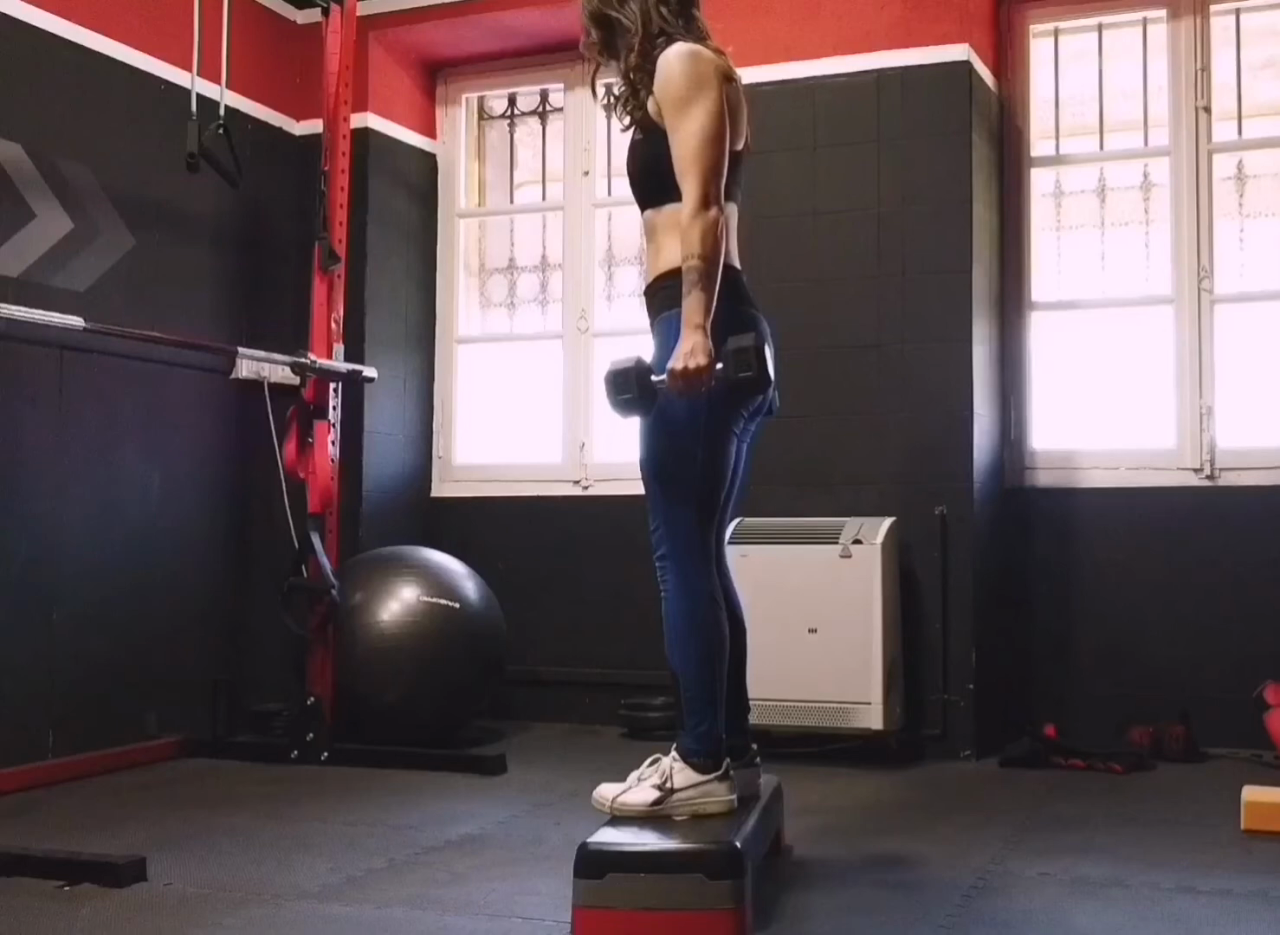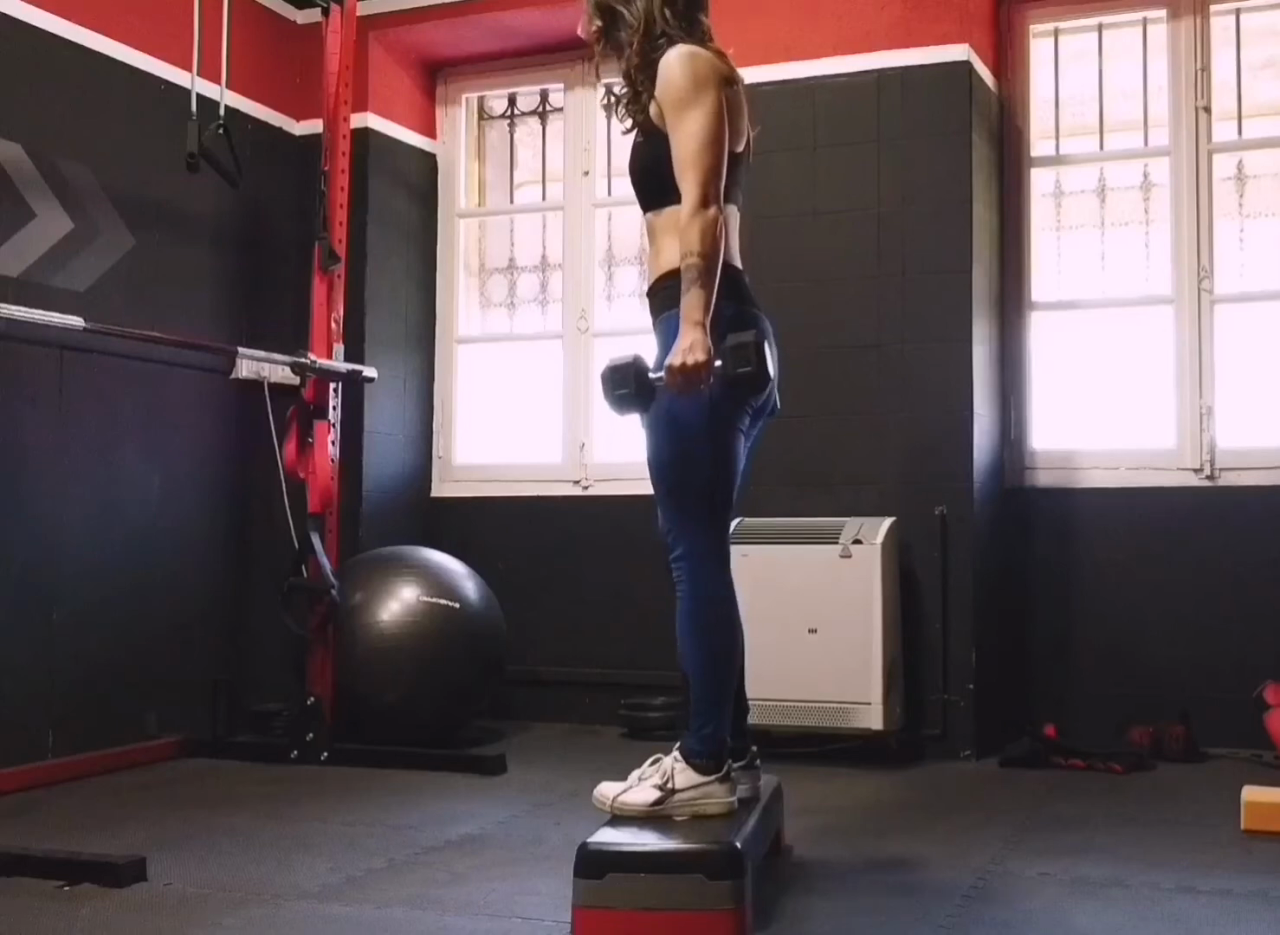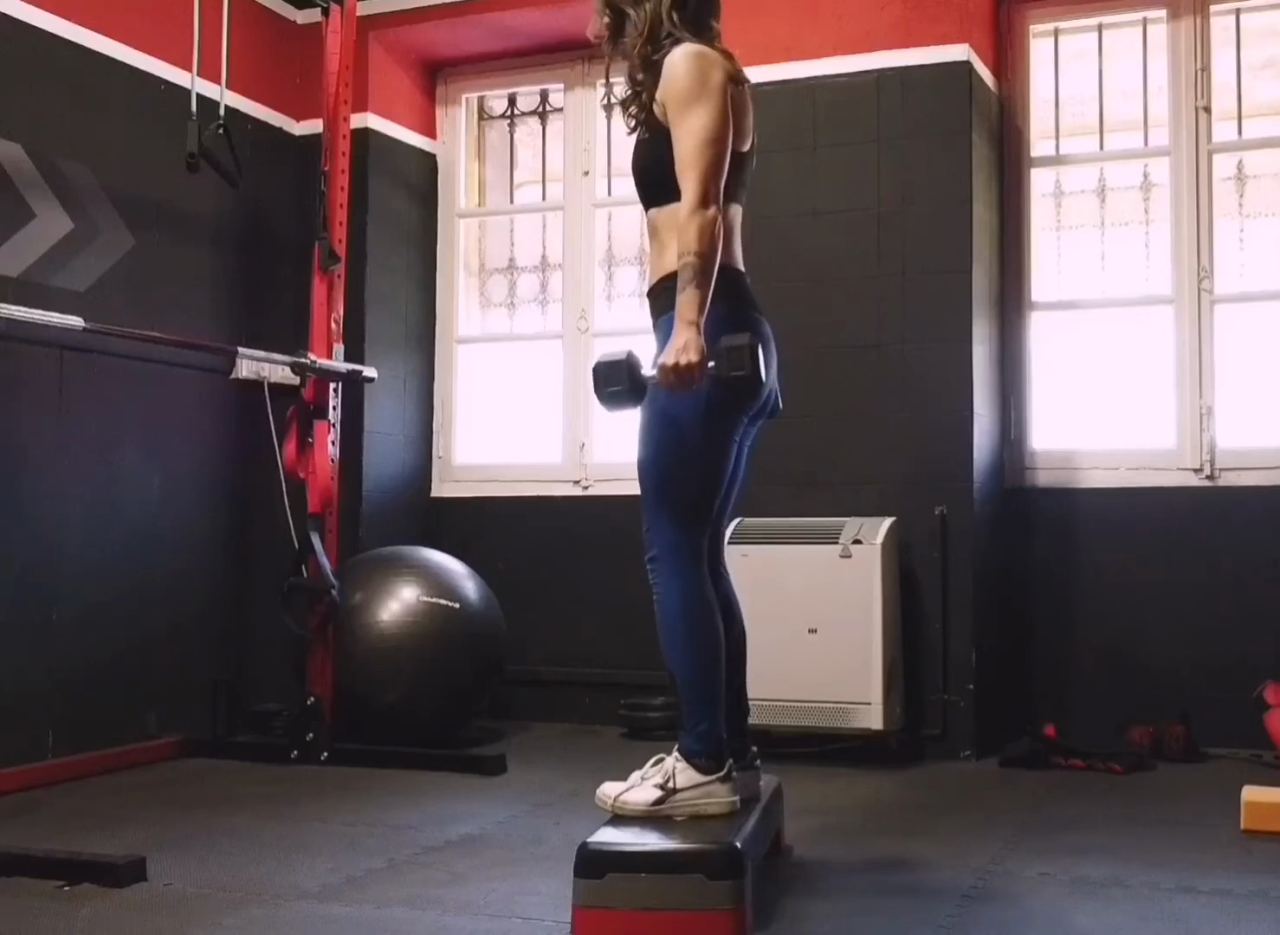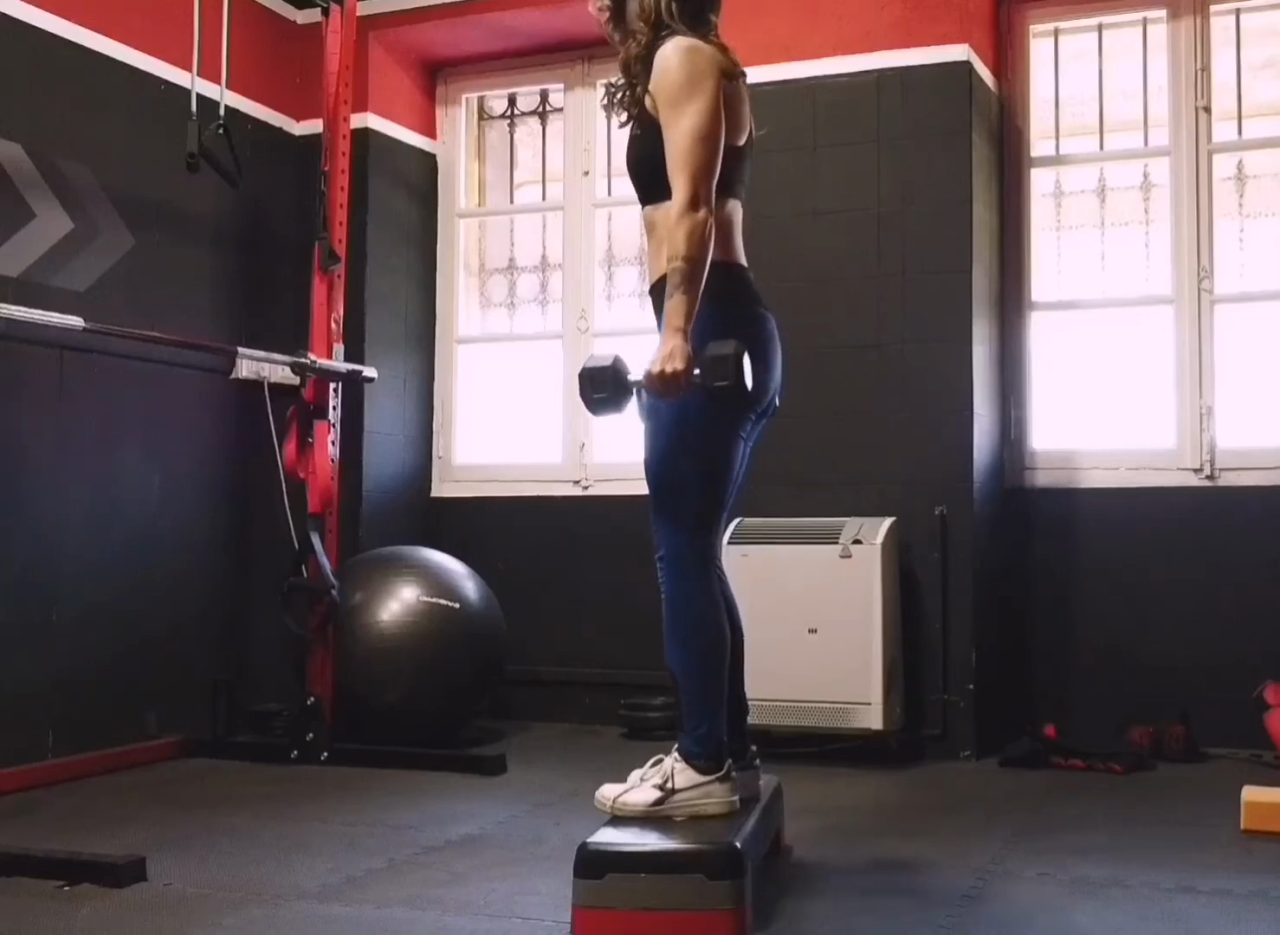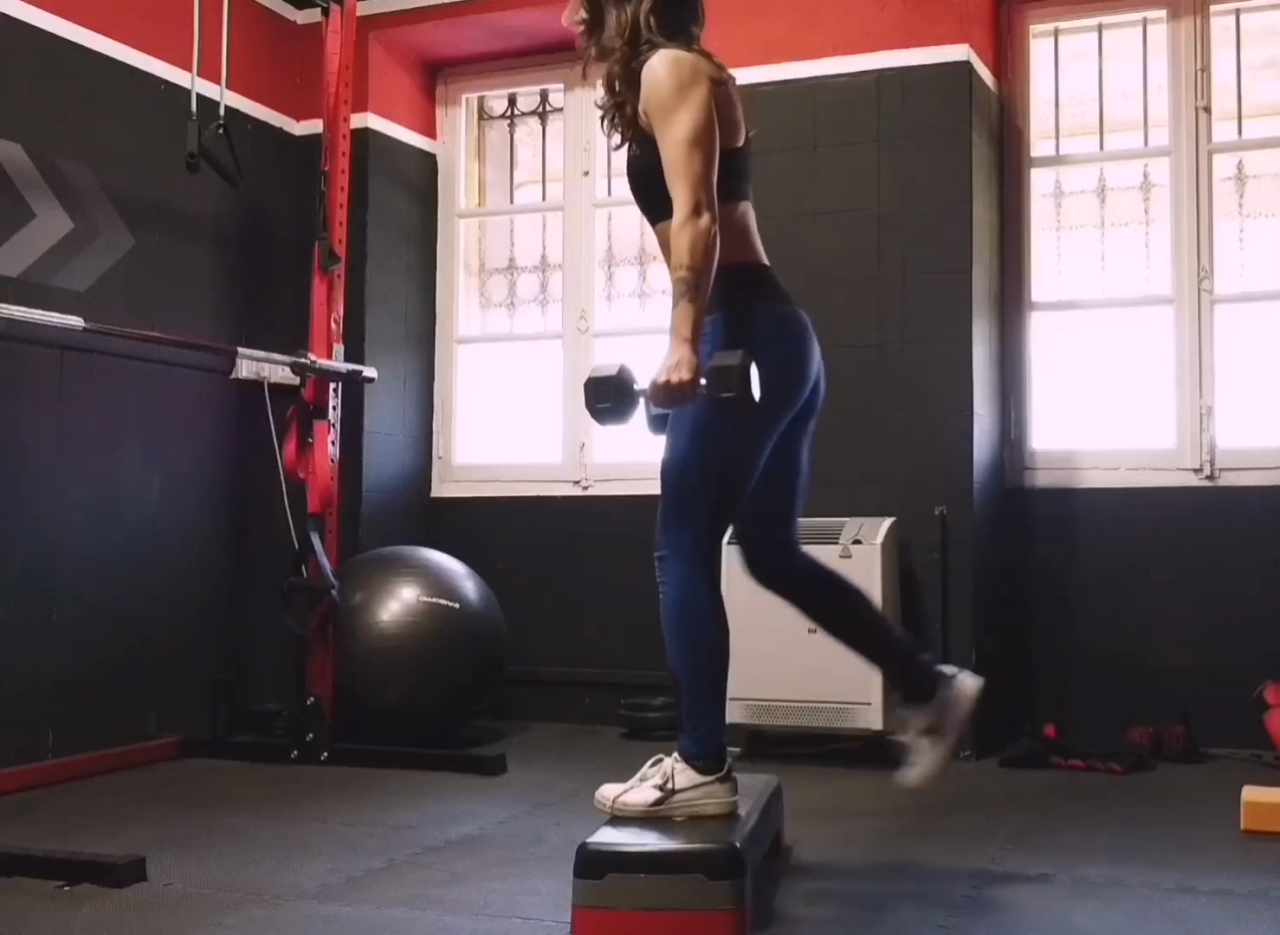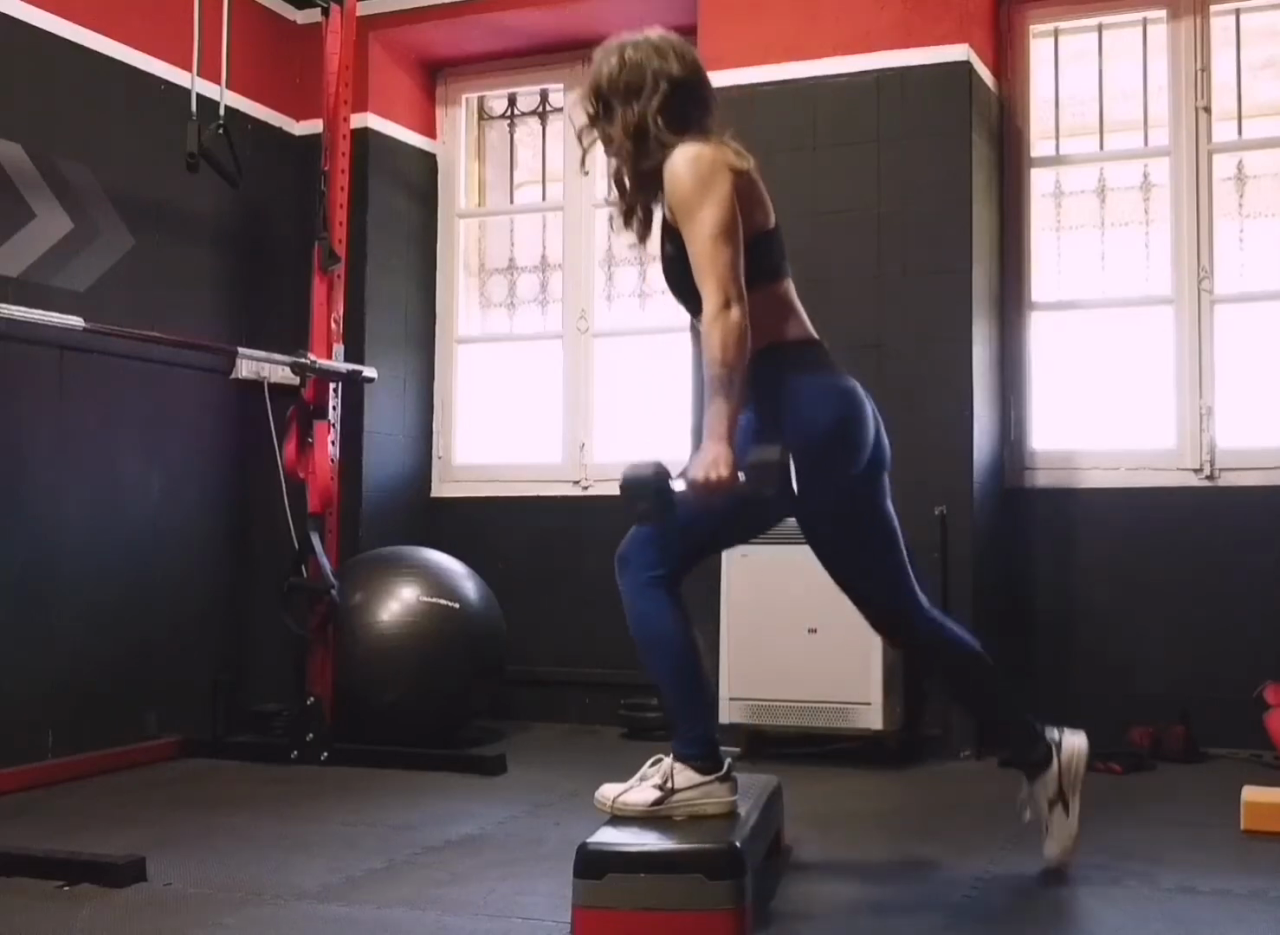
dt=0.3s
person 1, frame 1
right shoulder: (679, 73)
left elbow: (702, 207)
left wrist: (694, 330)
left hip: (702, 331)
right hip: (716, 331)
left knee: (680, 552)
right knee: (699, 553)
left ankle: (702, 763)
right ankle: (730, 750)
person 1, frame 2
right shoulder: (684, 76)
left elbow: (701, 207)
left wrist: (694, 325)
left hip: (708, 333)
right hip: (718, 334)
left knee: (691, 551)
right knee: (700, 554)
left ankle: (704, 765)
right ankle: (728, 752)
person 1, frame 3
right shoulder: (687, 73)
left elbow: (701, 207)
left wrist: (689, 326)
left hip: (706, 335)
right hip: (723, 337)
left knee: (673, 552)
right knee: (697, 554)
left ankle: (704, 764)
right ankle: (729, 751)
person 1, frame 4
right shoulder: (689, 66)
left elbow: (693, 208)
left wrist: (676, 332)
left hip: (714, 330)
right hip: (728, 332)
left knee: (681, 552)
right knee: (694, 552)
left ankle: (705, 766)
right ankle: (728, 751)
person 1, frame 5
left shoulder: (666, 67)
right shoulder: (676, 72)
left elbow: (696, 217)
left wrist: (683, 341)
left hip: (746, 339)
right hip: (771, 337)
left knee: (682, 552)
right knee: (772, 551)
left ankle: (700, 767)
right ankle: (927, 693)
person 1, frame 6
left shoulder: (690, 162)
right shoulder: (702, 165)
left elbow: (726, 314)
left wrist: (717, 438)
right wrist: (730, 426)
left hip: (801, 409)
right hip: (825, 409)
left knee: (648, 566)
right knee: (902, 613)
left ankle: (694, 773)
right ankle: (1045, 754)
